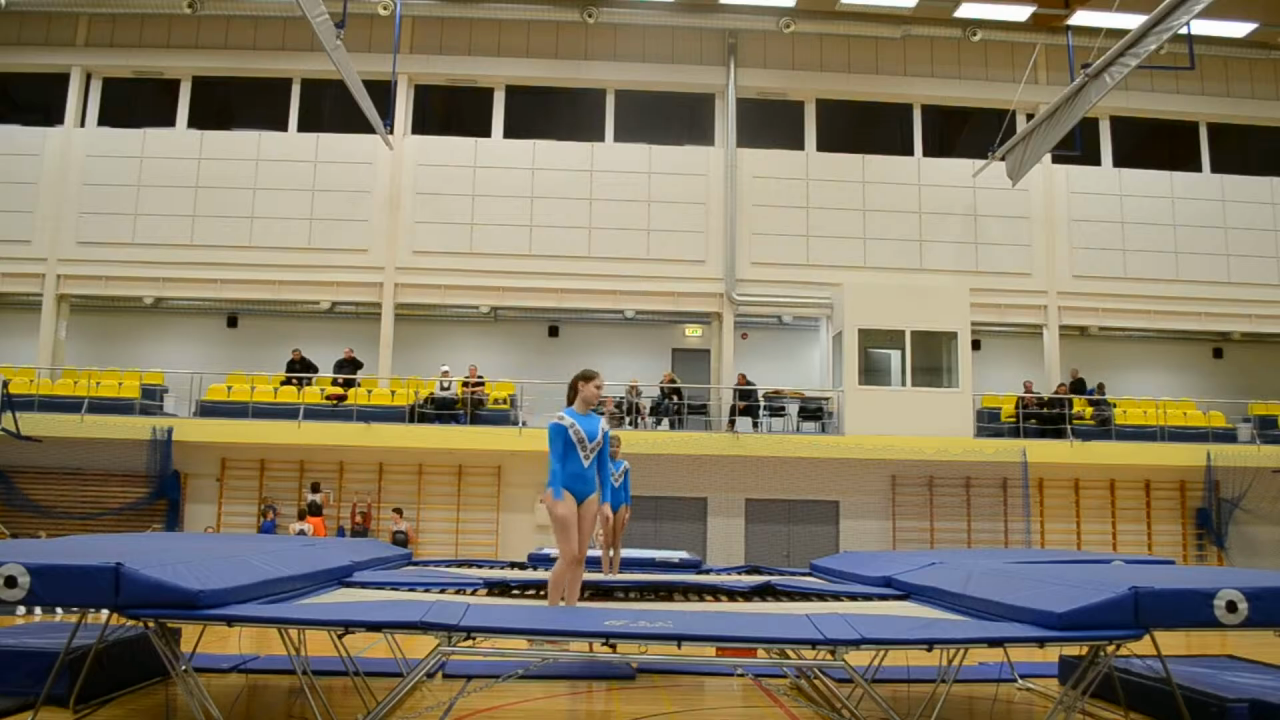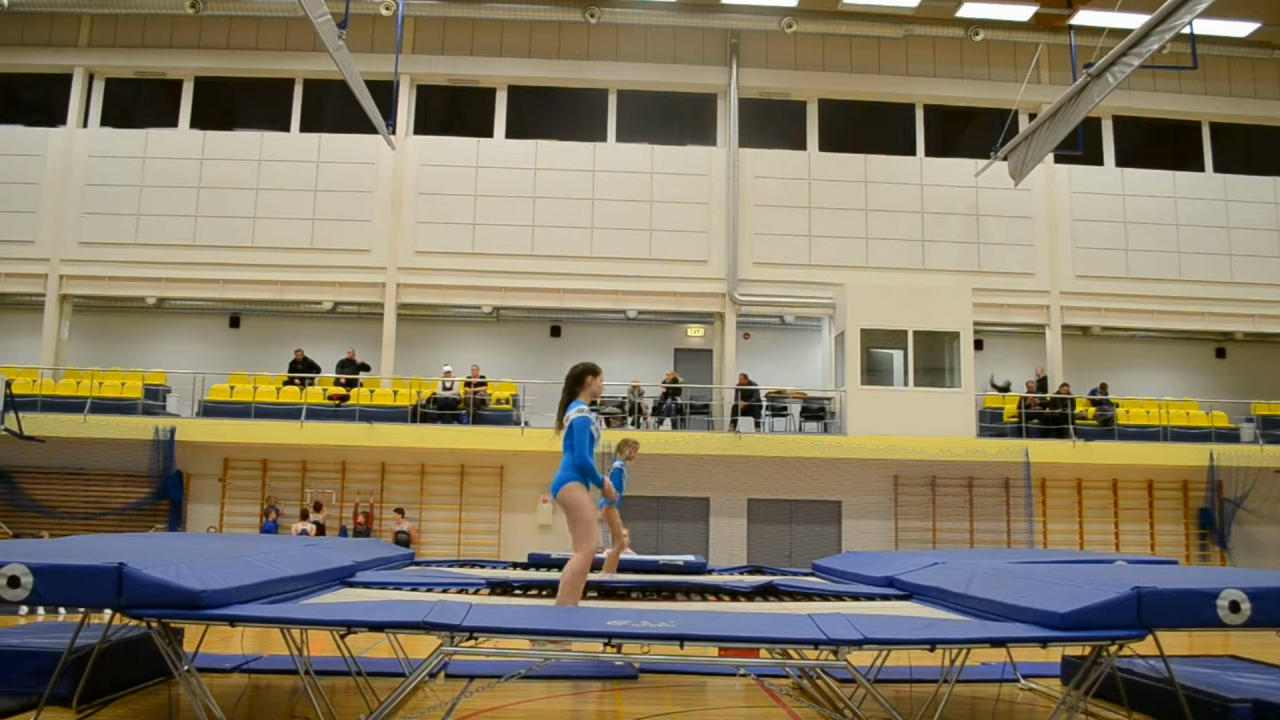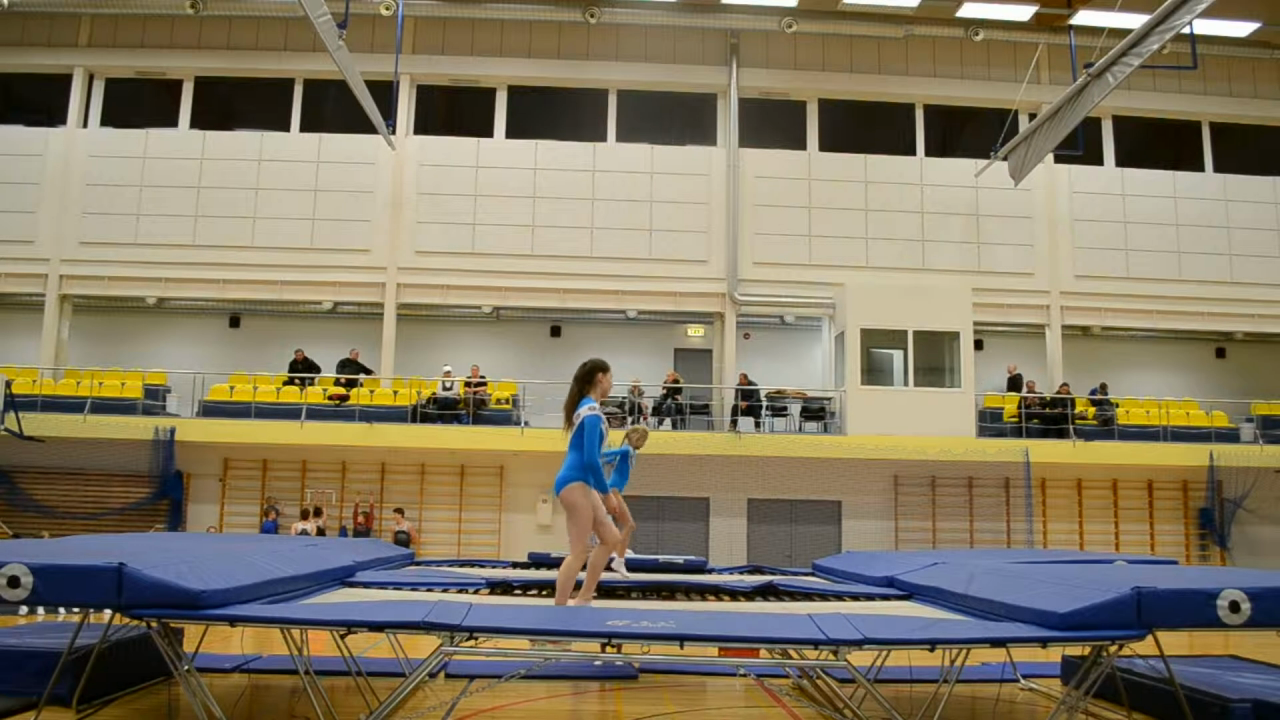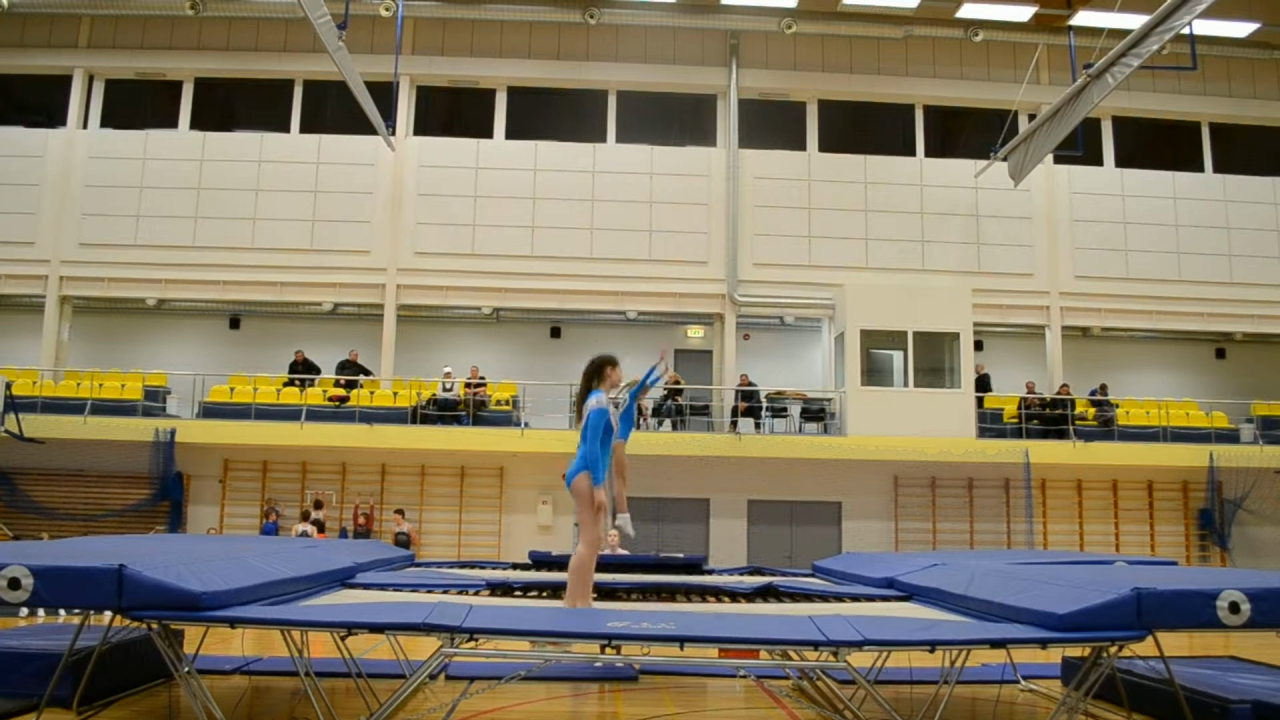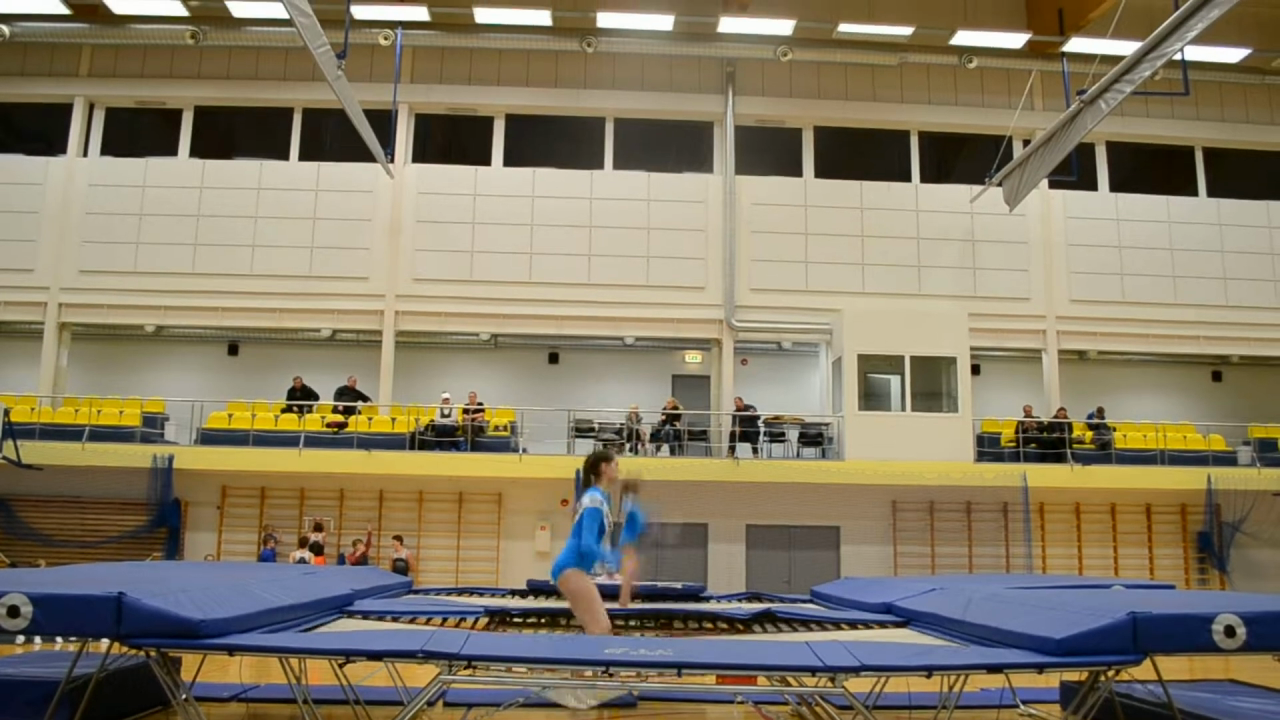
dt=0.7s
person 1, frame 1
left shoulder: (600, 424)
right shoulder: (561, 419)
left elbow: (602, 466)
right elbow: (554, 461)
left wrist: (605, 502)
right wrist: (559, 500)
left hip: (588, 493)
right hip: (563, 491)
left knee: (579, 558)
right knee: (568, 556)
person 1, frame 2
left shoulder: (579, 411)
right shoulder: (581, 412)
right elbow: (582, 458)
left wrist: (600, 480)
right wrist: (601, 483)
left hip: (574, 485)
right hip: (571, 484)
left knee: (583, 552)
right knee: (586, 550)
right ankle: (559, 609)
person 1, frame 3
left shoulder: (586, 408)
right shoulder: (592, 410)
right elbow: (590, 458)
left wrist: (600, 491)
right wrist: (606, 492)
left hip: (580, 483)
right hip: (574, 483)
left knee: (611, 539)
right knee: (579, 552)
left ankle: (582, 602)
person 1, frame 4
left shoulder: (598, 401)
right shoulder: (599, 401)
right elbow: (592, 445)
left wrist: (598, 484)
right wrist: (599, 486)
left hip: (587, 475)
right hip: (585, 474)
left knee: (592, 542)
right knee: (588, 542)
left ankle: (582, 606)
right ankle: (570, 606)
person 1, frame 5
left shoulder: (598, 499)
right shoulder: (595, 502)
left elbow: (598, 544)
right elbow: (587, 546)
left hip: (576, 569)
right hip: (570, 569)
left knee: (599, 627)
right knee: (599, 628)
